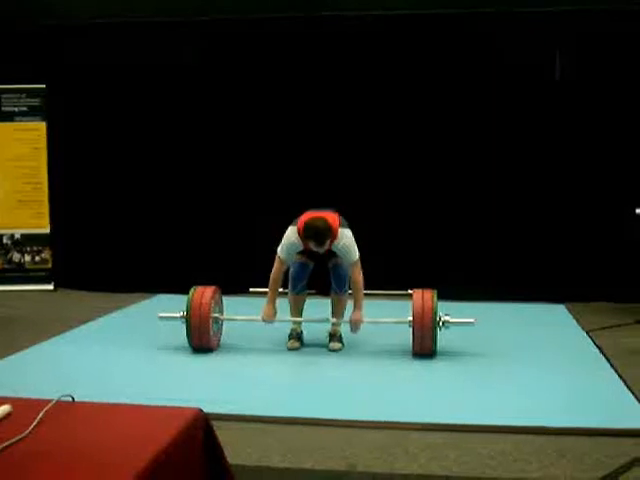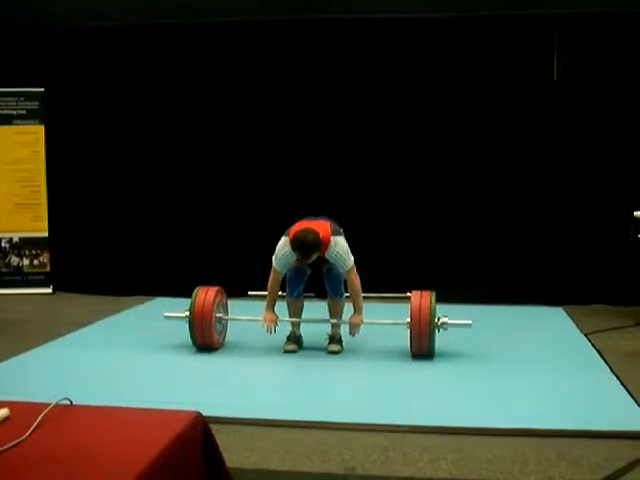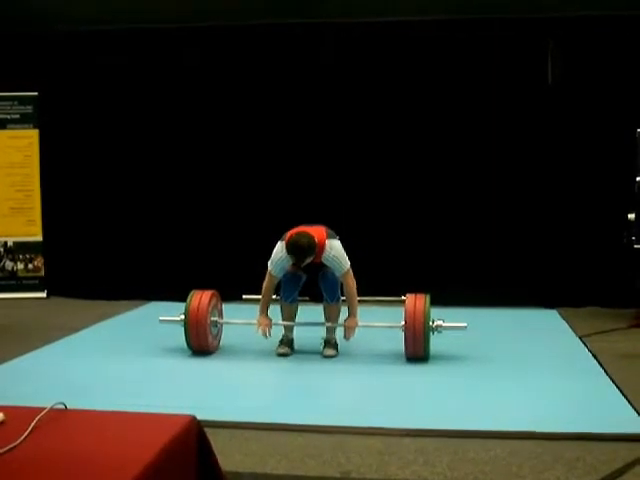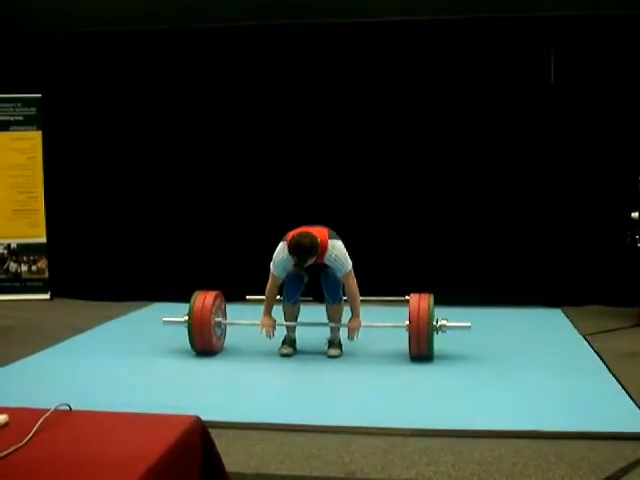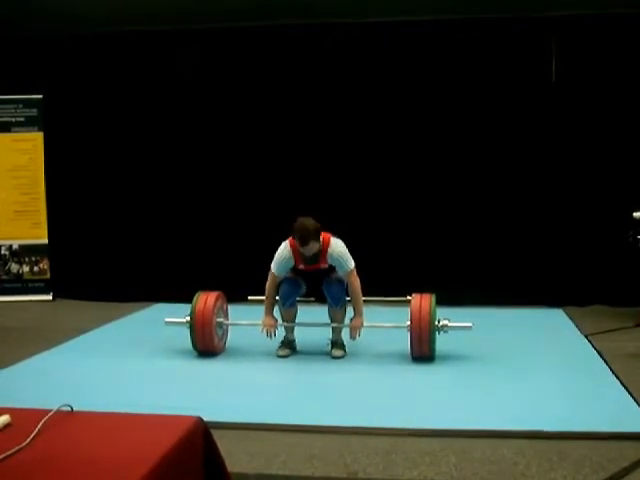
dt=1s
person 1, frame 1
left shoulder: (344, 237)
right shoulder: (293, 236)
left elbow: (356, 273)
right elbow: (278, 269)
left wrist: (358, 310)
right wrist: (270, 304)
left hip: (336, 250)
right hip: (304, 248)
left knee: (340, 278)
right knee: (296, 276)
left ankle: (336, 331)
right ankle: (296, 330)
person 1, frame 2
left shoulder: (337, 245)
right shoulder: (285, 246)
left elbow: (352, 277)
right elbow: (275, 278)
left wrist: (358, 313)
right wrist: (269, 310)
left hip: (330, 250)
right hip: (299, 250)
left knee: (335, 283)
right knee: (293, 282)
left ankle: (335, 333)
right ankle: (295, 333)
person 1, frame 3
left shoulder: (333, 248)
right shoulder: (281, 251)
left elbow: (349, 281)
right elbow: (270, 282)
left wrist: (352, 316)
right wrist: (263, 314)
left hip: (326, 264)
left knee: (332, 288)
right knee: (288, 288)
left ankle: (331, 338)
right ankle: (287, 337)
person 1, frame 4
left shoulder: (335, 249)
right shoulder: (283, 252)
left elbow: (350, 281)
right elbow: (273, 283)
left wrist: (356, 317)
right wrist: (267, 315)
left hip: (328, 264)
left knee: (333, 291)
right knee: (290, 291)
left ankle: (335, 338)
right ankle: (290, 337)
person 1, frame 5
left shoulder: (335, 248)
right shoulder: (285, 250)
left elbow: (352, 279)
right elbow: (272, 281)
left wrist: (358, 316)
right wrist: (268, 315)
left hip: (329, 274)
right hip: (299, 274)
left knee: (337, 294)
right knee: (285, 293)
left ankle: (337, 339)
right ankle: (289, 338)
